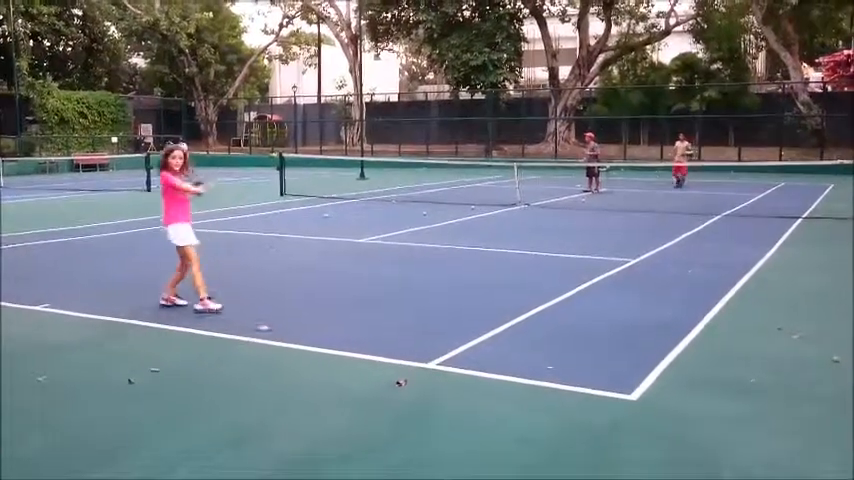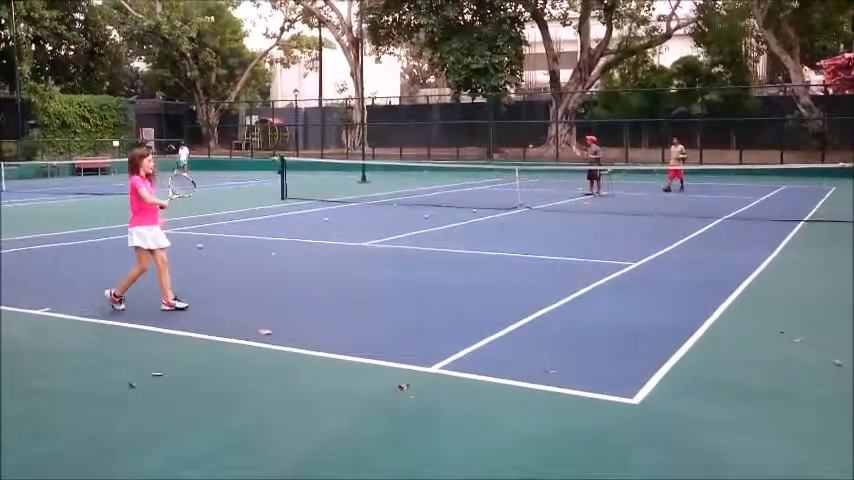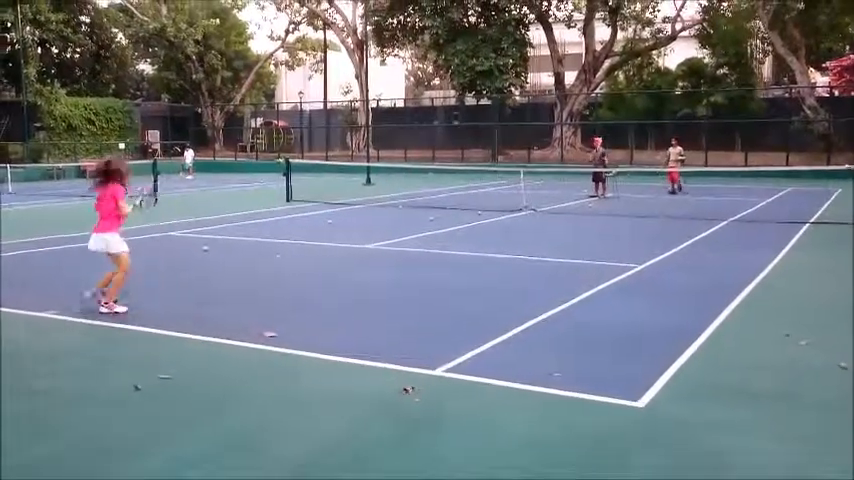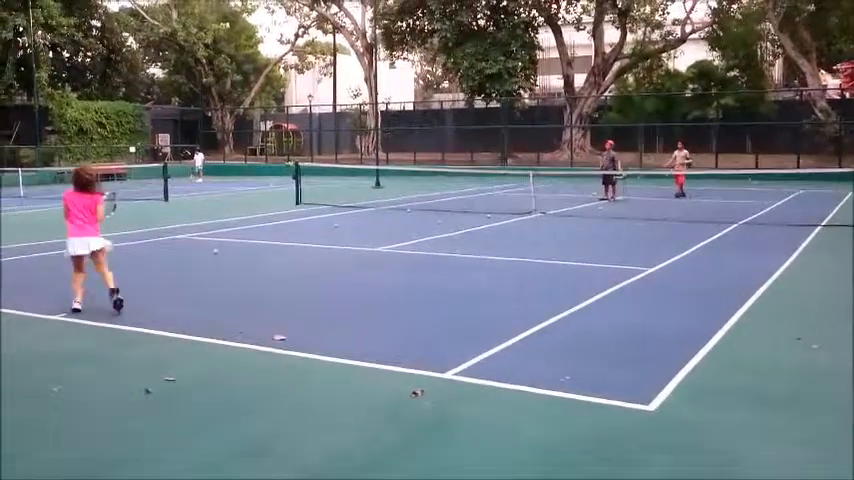
dt=0.3s
person 1, frame 1
left shoulder: (178, 177)
right shoulder: (166, 175)
right elbow: (186, 188)
right wrist: (199, 189)
left hip: (183, 224)
right hip: (176, 225)
left knee: (185, 263)
right knee: (193, 261)
left ankle: (168, 296)
right ankle: (203, 299)
person 1, frame 2
left shoulder: (147, 181)
right shoulder: (136, 180)
right elbow: (149, 200)
left wrist: (158, 216)
right wrist: (163, 203)
left hip: (152, 228)
right hip: (140, 228)
left knee: (163, 263)
right knee: (142, 267)
left ankle: (168, 300)
right ankle: (115, 294)
person 1, frame 3
left shoulder: (102, 187)
right shoulder: (118, 188)
left elbow: (97, 207)
right elbow: (124, 212)
right wrist: (129, 209)
left hip: (103, 232)
right hip: (108, 234)
left knee: (122, 267)
right knee: (124, 267)
left ankle: (100, 290)
right ankle: (107, 303)
person 1, frame 4
left shoulder: (68, 195)
right shoulder: (96, 197)
left elbow: (66, 216)
right elbow: (100, 218)
left hip: (74, 239)
right hip: (91, 238)
left knee: (78, 271)
right knee: (103, 269)
left ankle: (77, 301)
right ankle: (112, 291)
